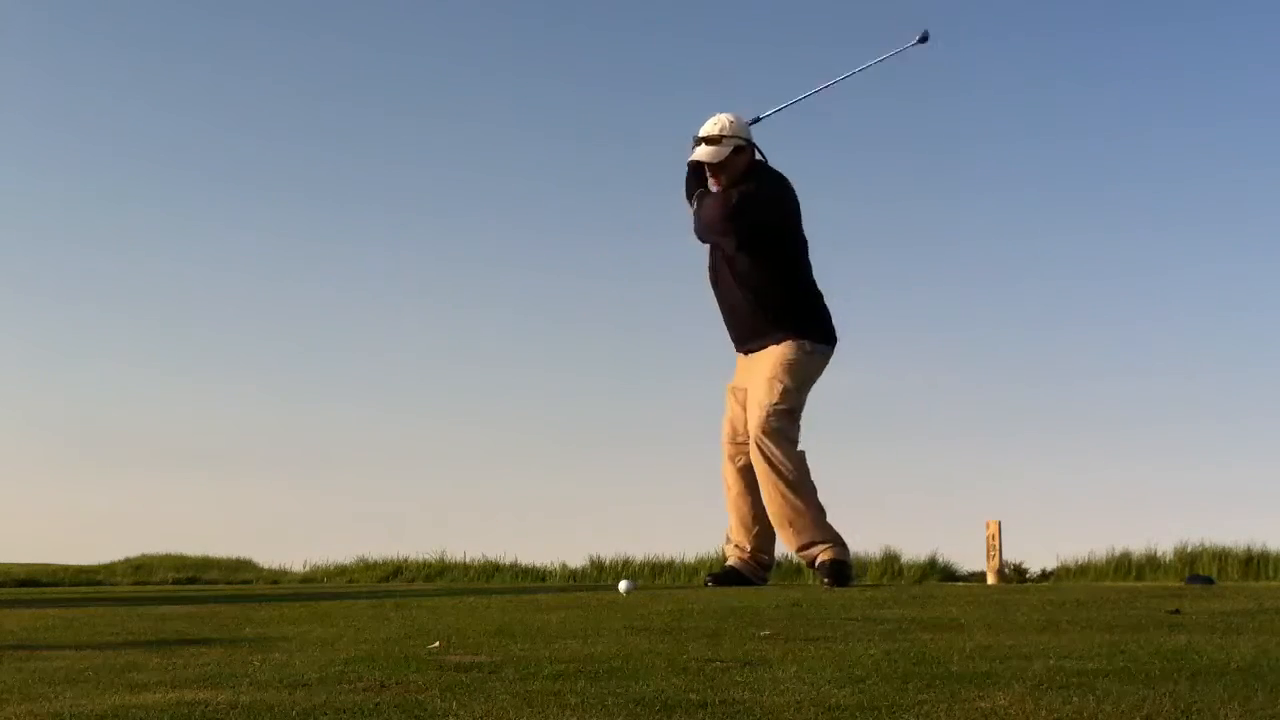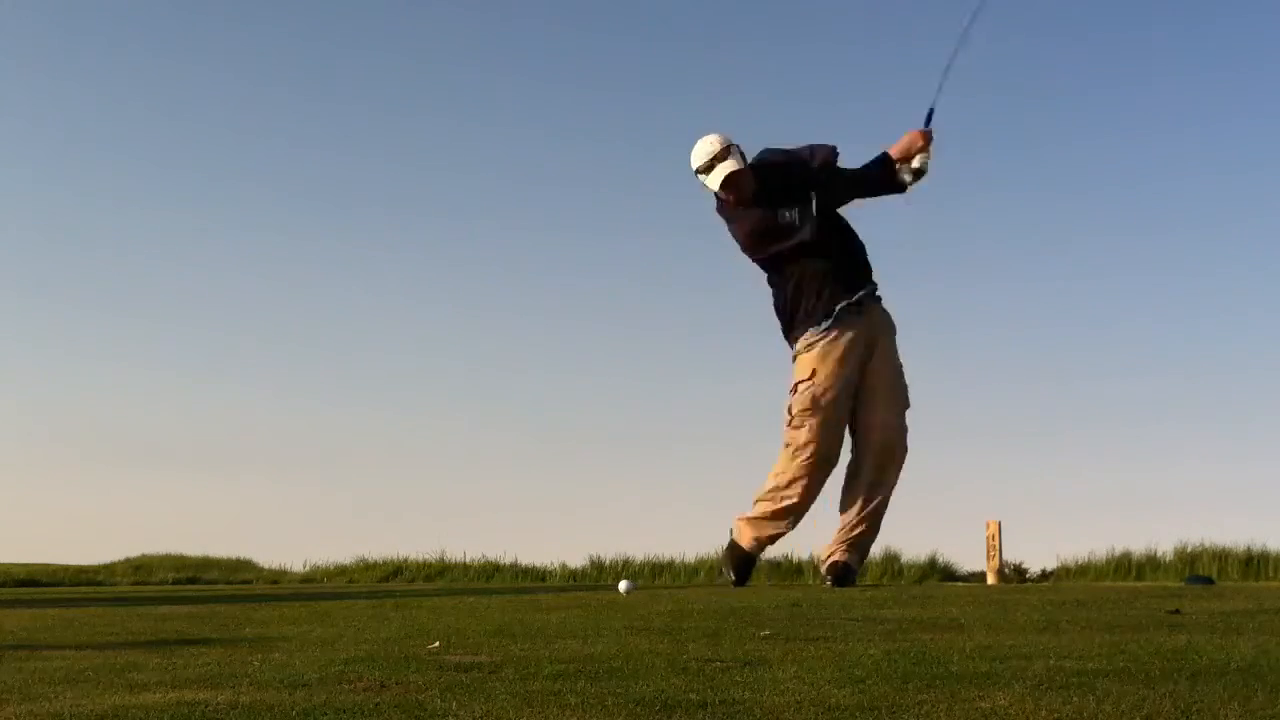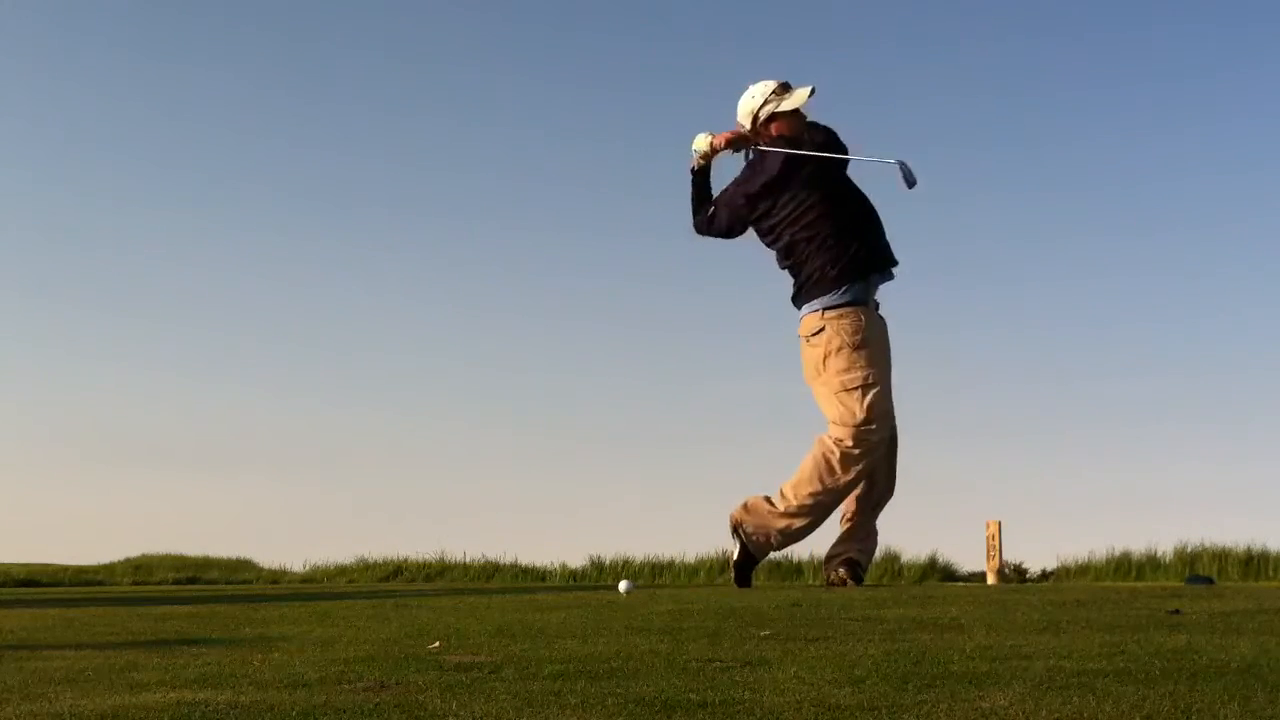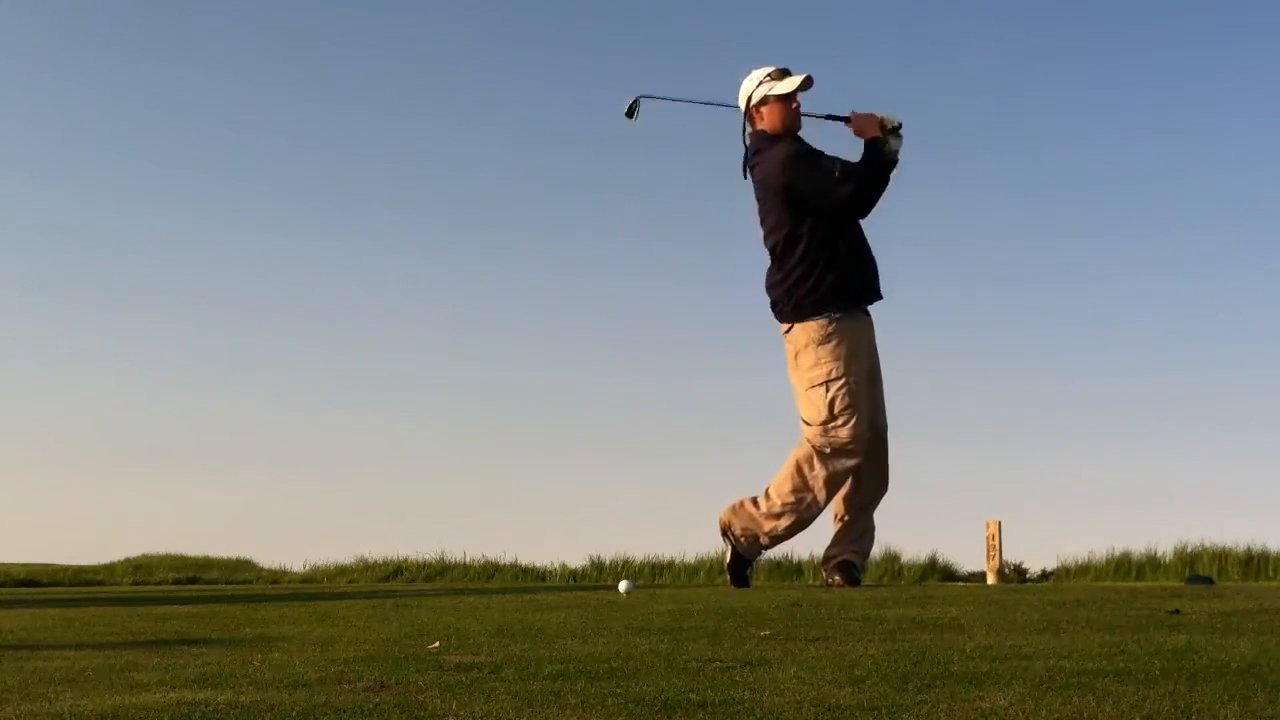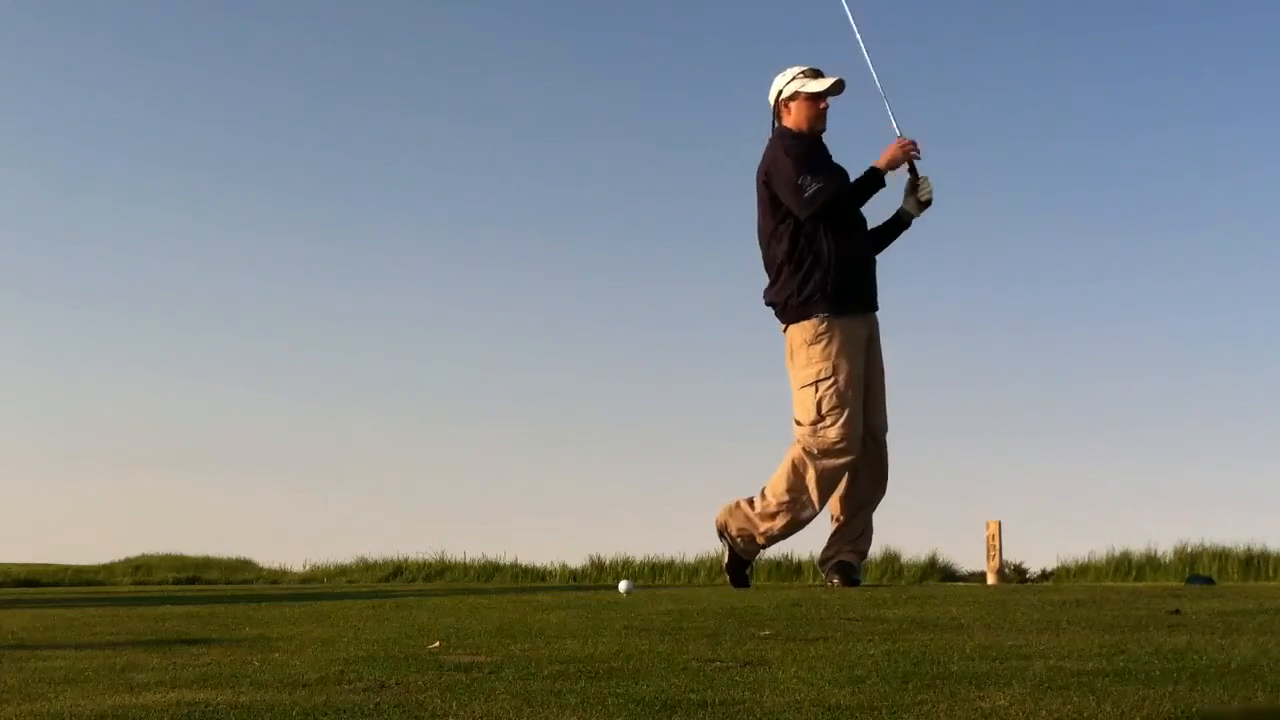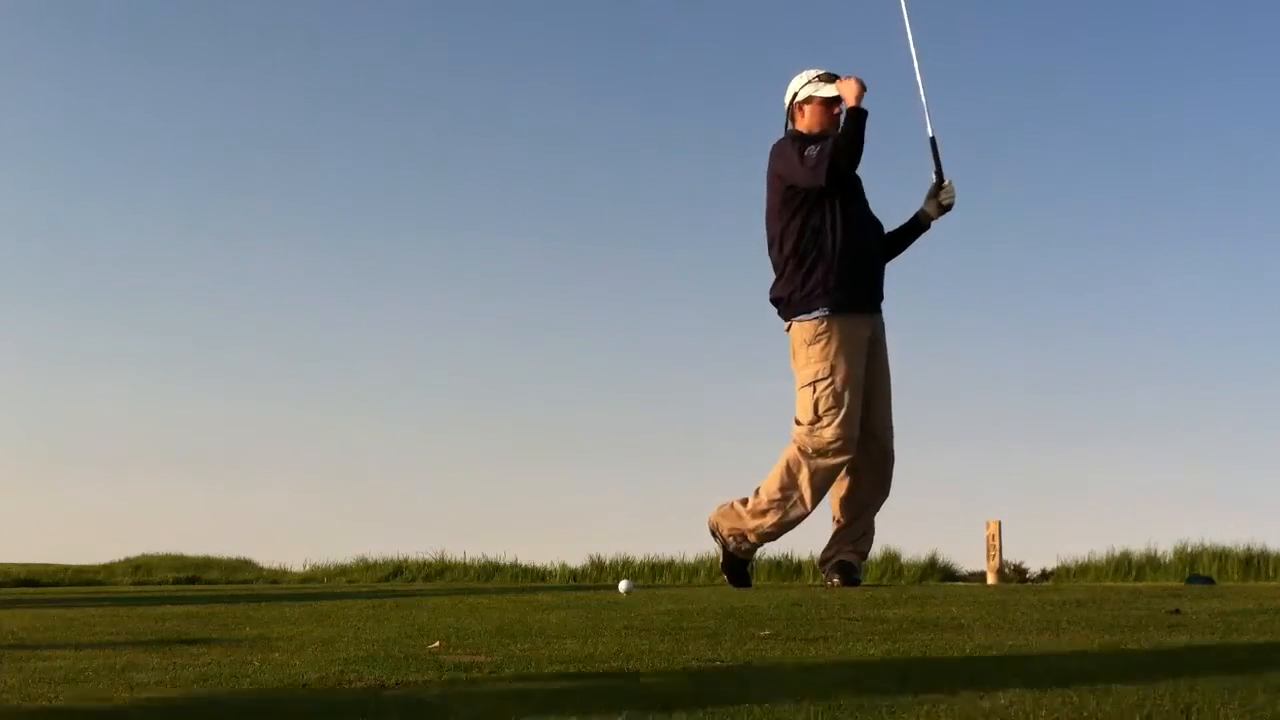
dt=0.5s
person 1, frame 1
left shoulder: (759, 197)
right shoulder: (744, 189)
left elbow: (706, 223)
right elbow: (701, 196)
left wrist: (706, 191)
right wrist: (700, 168)
left hip: (793, 340)
right hip: (757, 345)
left knee: (766, 433)
right knee: (738, 447)
left ankle: (824, 552)
right ankle: (748, 559)
person 1, frame 2
left shoulder: (780, 167)
right shoulder: (742, 220)
left elbow: (832, 172)
right elbow: (825, 203)
left wrist: (896, 167)
right wrist: (892, 161)
left hip: (867, 316)
right hip: (820, 334)
left knee: (884, 439)
right knee: (813, 445)
left ankle: (845, 555)
right ankle: (749, 538)
person 1, frame 3
left shoulder: (749, 184)
right shoulder: (812, 150)
left elbow: (705, 223)
left wrist: (701, 164)
right wrist: (747, 139)
left hip: (843, 312)
right hip: (840, 312)
left knee: (878, 440)
right knee: (857, 434)
left ankle: (850, 556)
right ankle: (758, 529)
person 1, frame 4
left shoulder: (780, 159)
right shoulder: (788, 158)
left elbow: (855, 205)
right elbow: (855, 190)
left wrist: (886, 145)
right wrist: (874, 141)
left hip: (845, 315)
right hip: (820, 320)
left knee: (869, 440)
right knee: (836, 436)
left ankle: (846, 558)
right ankle: (748, 529)
person 1, frame 5
left shoulder: (822, 167)
right shoulder: (784, 155)
right elbow: (821, 210)
left wrist: (906, 213)
right wrist: (882, 166)
left hip: (857, 314)
right hip: (818, 318)
left knee: (869, 443)
right knee: (831, 438)
left ankle: (844, 558)
right ankle: (744, 530)
person 1, frame 6
left shoulder: (836, 178)
right shoulder: (790, 153)
left elbow: (874, 249)
right elbow: (841, 160)
left wrist: (927, 214)
right wrist: (858, 105)
left hip: (864, 317)
right hip: (822, 318)
left knee: (874, 446)
right knee: (827, 439)
left ankle: (845, 558)
right ankle: (738, 529)
